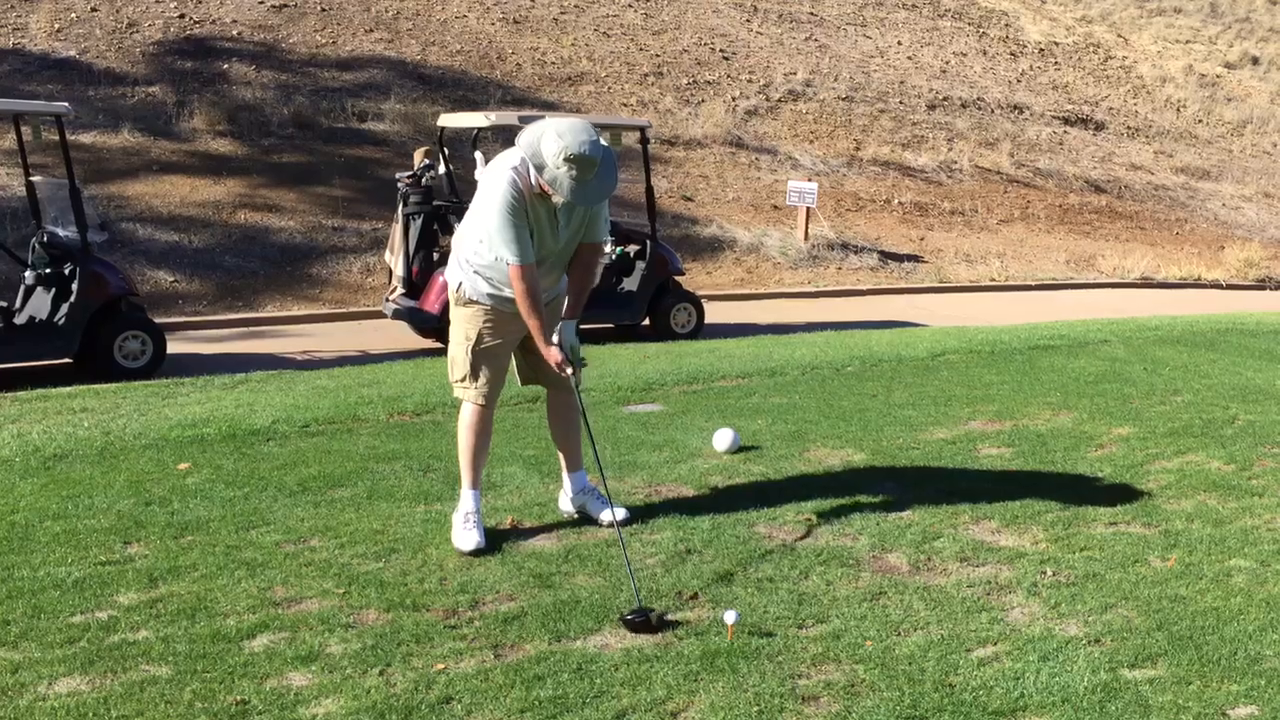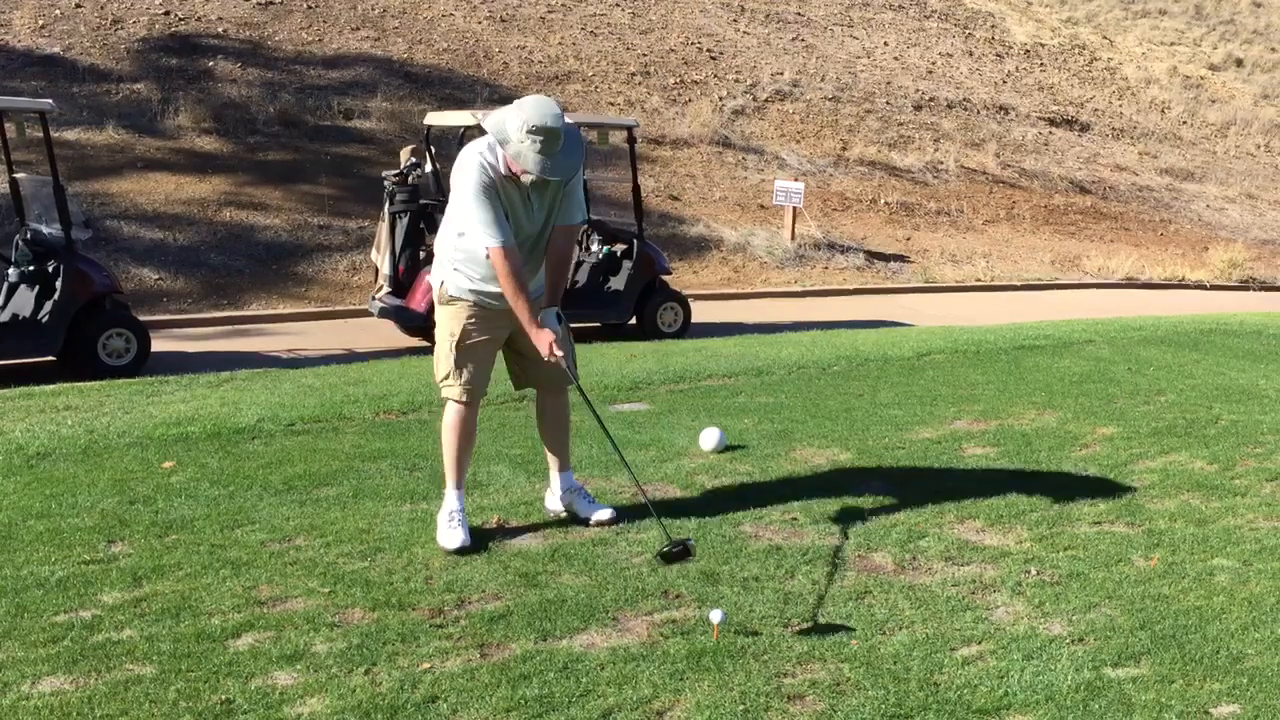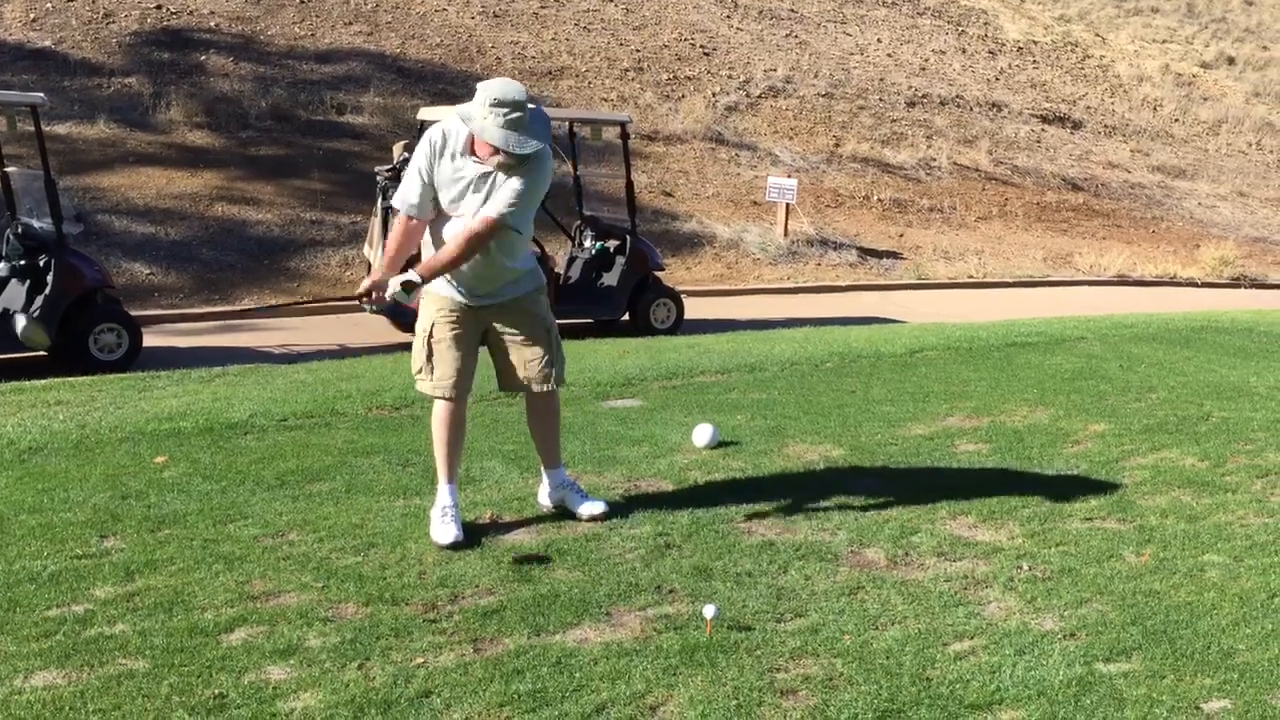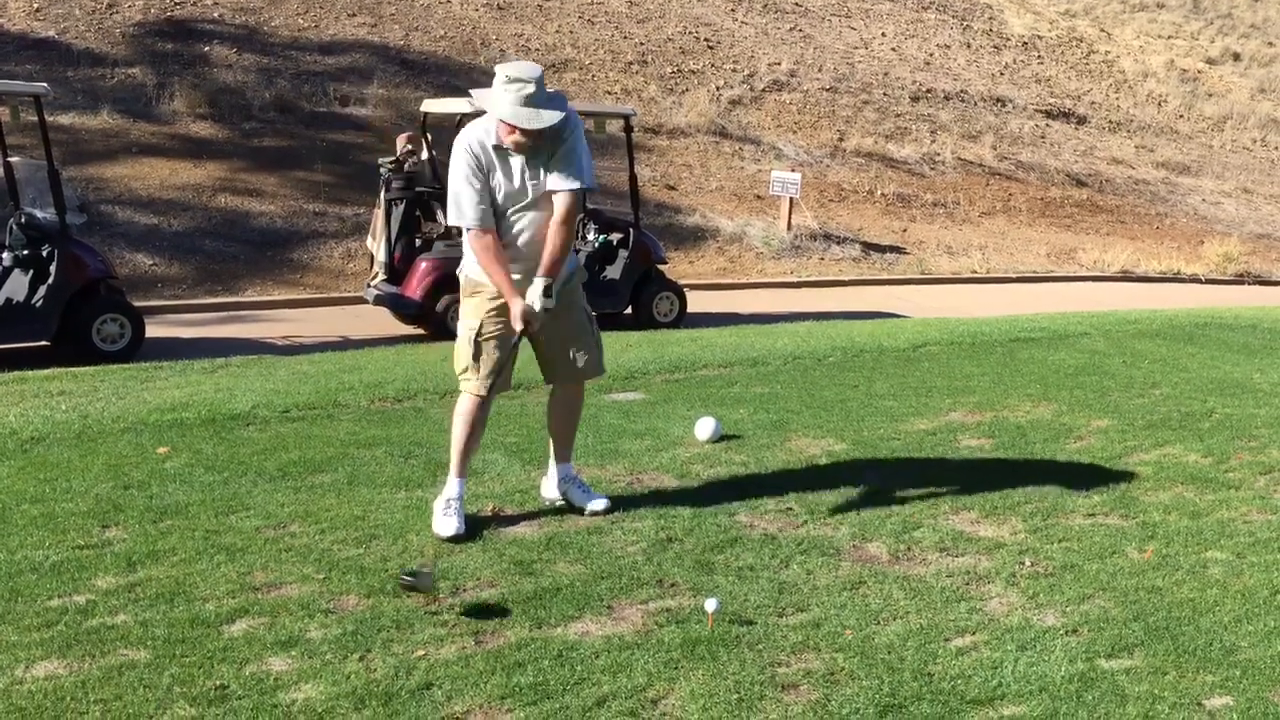
dt=0.7s
person 1, frame 1
left shoulder: (588, 176)
right shoulder: (505, 182)
left elbow: (589, 249)
right elbow: (520, 275)
left wrist: (570, 320)
right wrist: (544, 344)
left hip: (548, 290)
right hip: (485, 290)
left knee: (564, 384)
right knee: (479, 396)
left ankle: (575, 488)
right ankle: (468, 506)
person 1, frame 2
left shoulder: (563, 162)
right shoulder: (476, 168)
left elbow: (563, 238)
right elbow: (503, 259)
left wrist: (551, 310)
right wrist: (535, 328)
left hip: (534, 290)
right hip: (468, 291)
left knee: (555, 385)
right knee: (463, 396)
left ankle: (562, 488)
right ankle: (452, 505)
person 1, frame 3
left shoulder: (534, 159)
right shoulder: (439, 141)
left elbow: (479, 231)
right elbow: (411, 217)
left wrist: (416, 276)
right wrist: (385, 270)
left hip: (515, 287)
right hip: (447, 289)
left knee: (541, 384)
right knee: (449, 392)
left ankle: (556, 483)
right ankle: (446, 499)
person 1, frame 4
left shoulder: (565, 131)
right shoulder: (472, 145)
left elbow: (566, 209)
right elbow: (479, 232)
left wrist: (545, 279)
right wrist: (510, 294)
left hip: (557, 278)
right hip: (491, 282)
left knee: (573, 377)
right knee: (479, 386)
left ankle: (561, 476)
right ankle: (451, 492)
